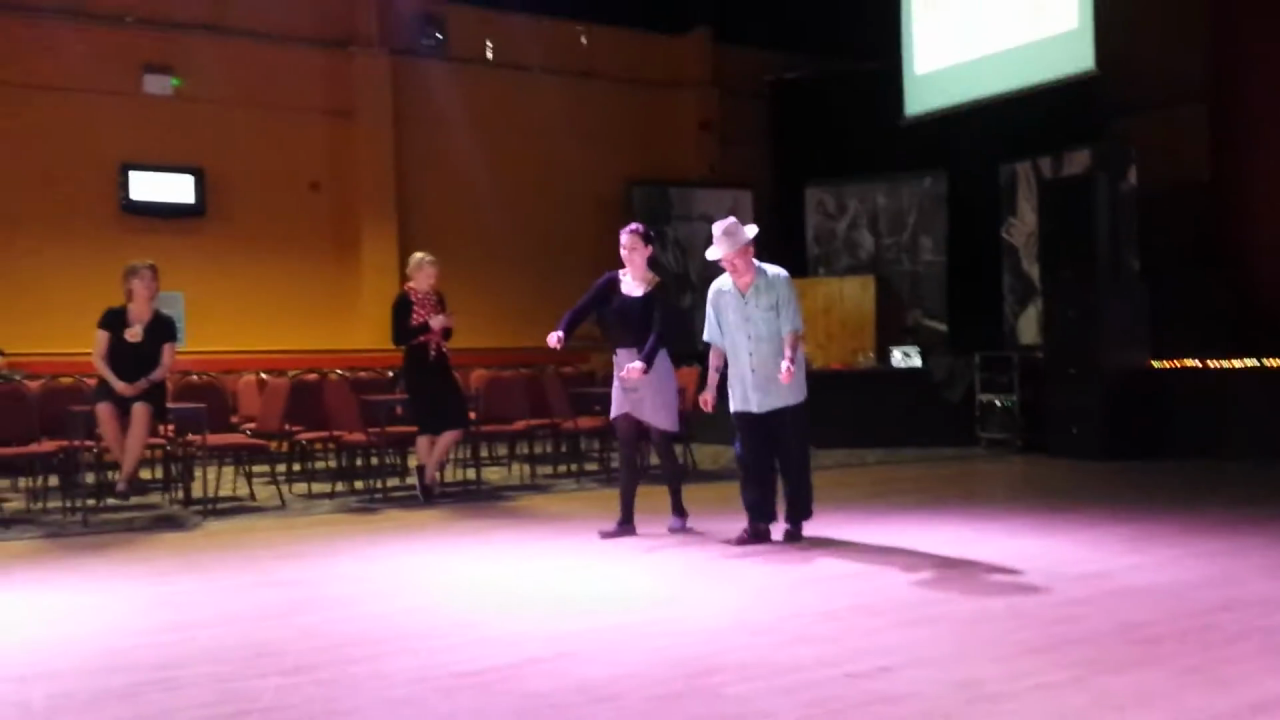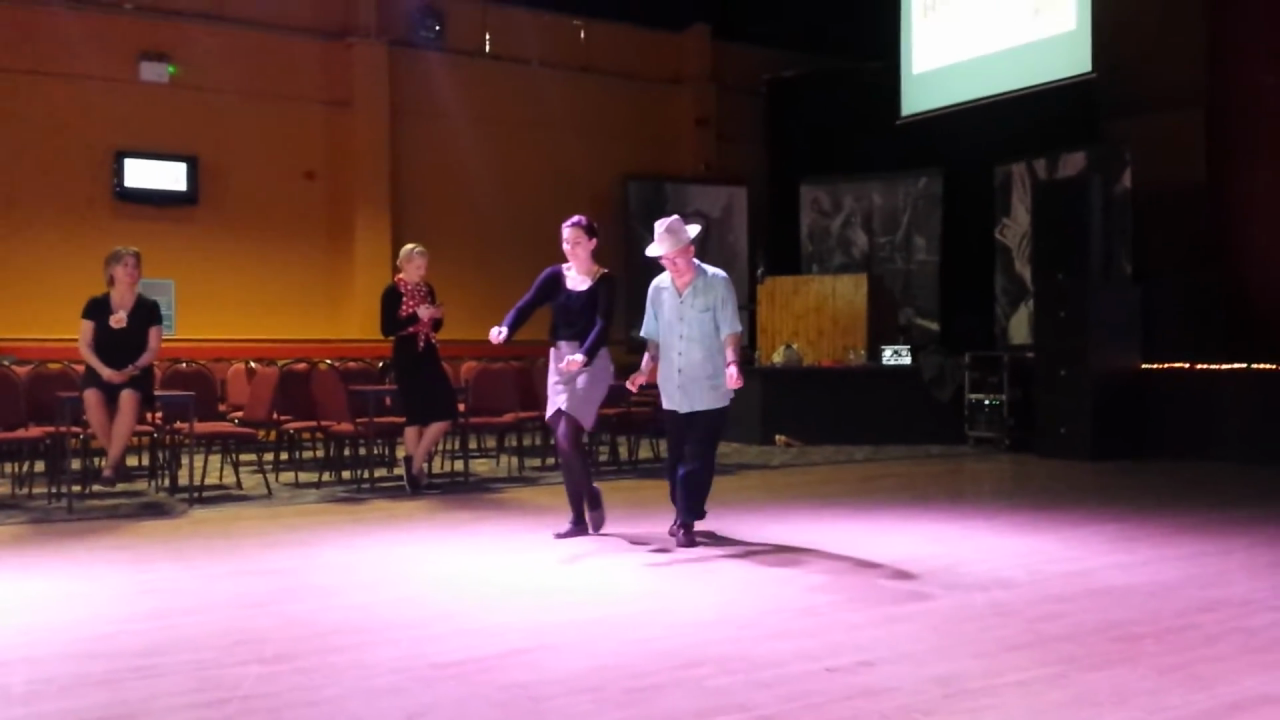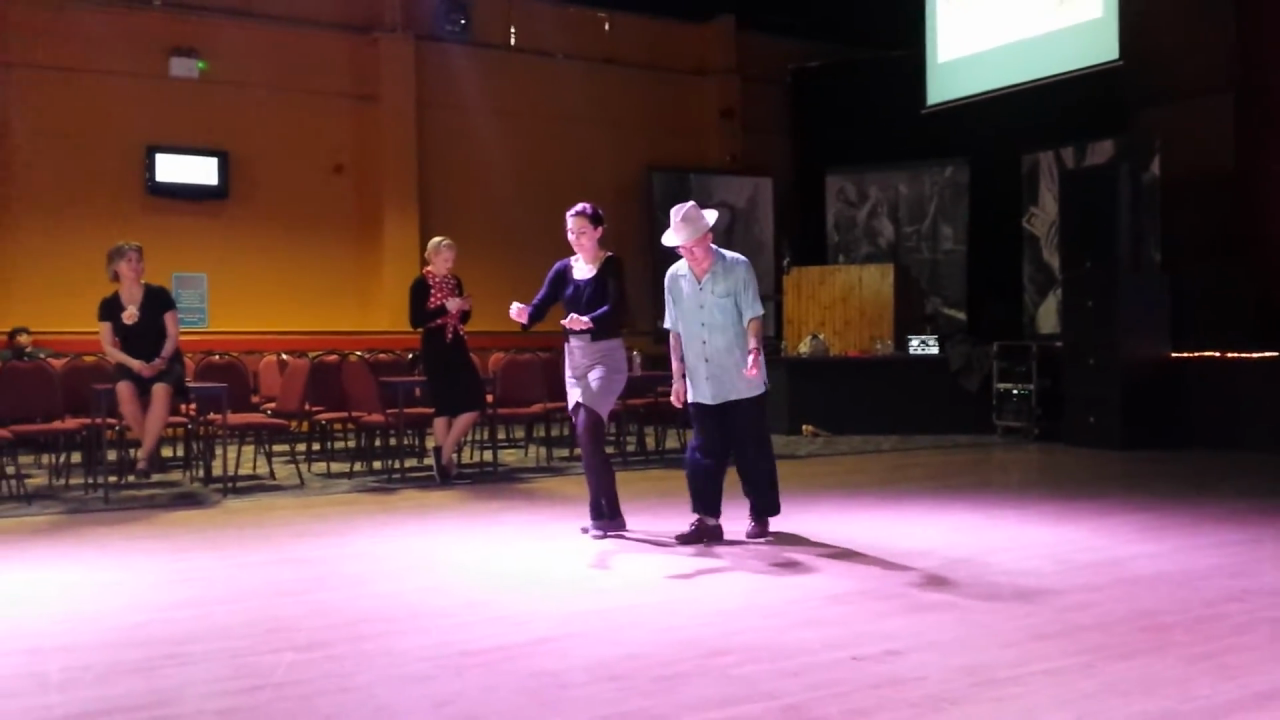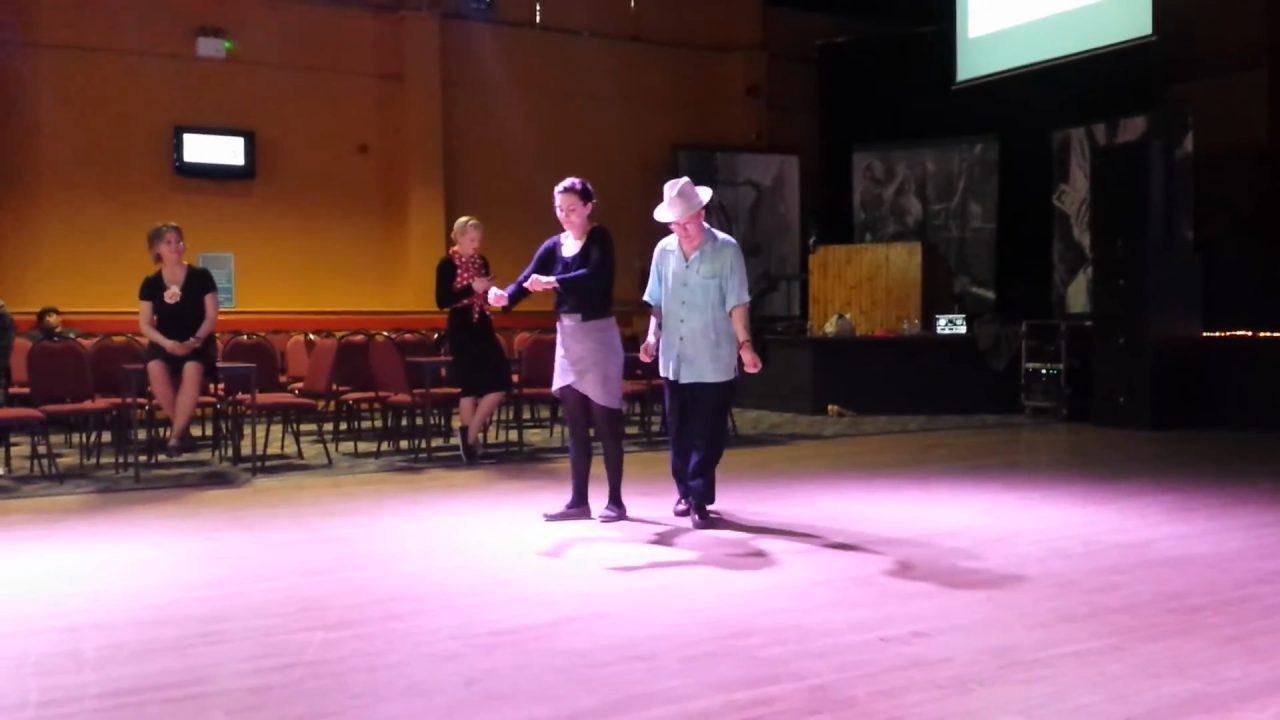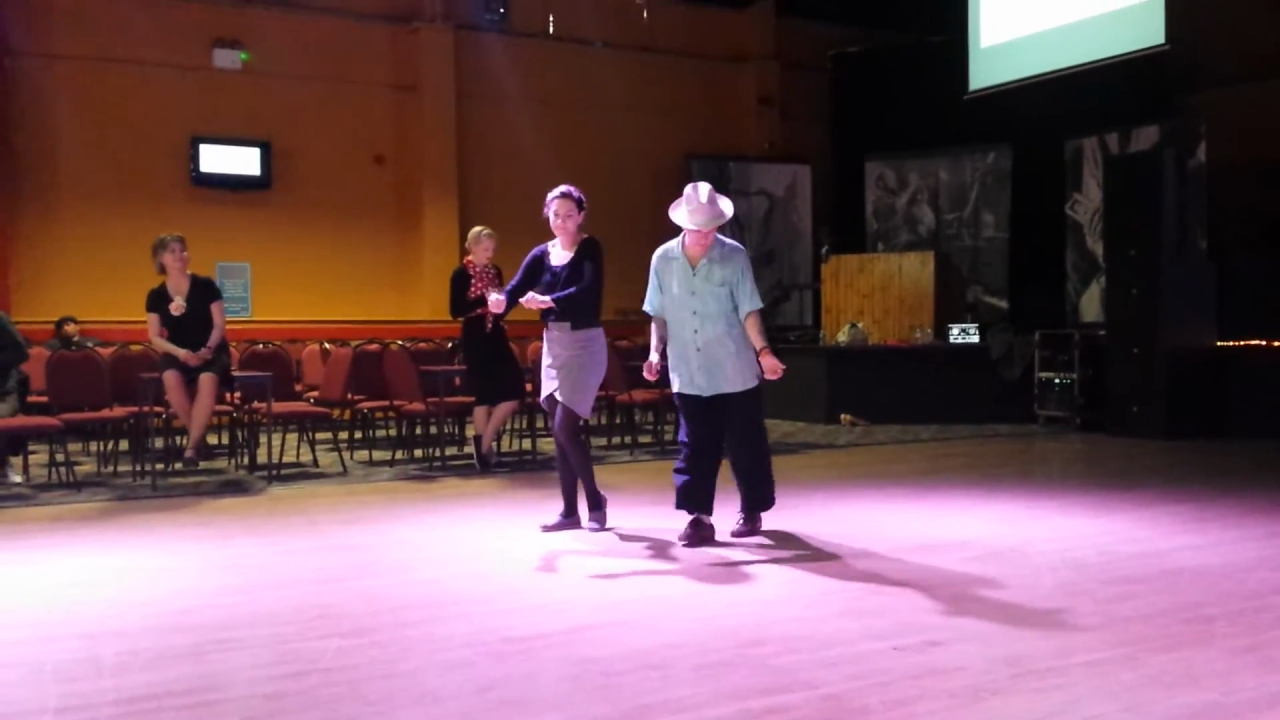
dt=1s
person 1, frame 1
left shoulder: (778, 280)
right shoulder: (717, 291)
left elbow: (791, 328)
right elbow: (717, 344)
left wrist: (788, 359)
right wrist: (711, 385)
left hip: (783, 389)
right hip: (743, 392)
left knee: (792, 455)
right knee: (751, 459)
left ankle: (796, 519)
right ankle: (758, 524)
person 1, frame 2
left shoulder: (717, 282)
right shoulder: (657, 288)
left elbow: (729, 331)
right elbow: (654, 338)
left wrist: (732, 363)
right wrist: (645, 370)
left hip: (709, 389)
right hip: (672, 389)
left knee: (697, 457)
right knee: (677, 456)
left ankle: (686, 522)
right ankle: (683, 515)
person 1, frame 3
left shoulder: (737, 267)
right shoulder: (674, 277)
left elbow: (752, 316)
right elbow: (675, 330)
left wrist: (754, 351)
right wrist: (678, 374)
left hip: (741, 380)
right hip: (700, 384)
left knee: (751, 449)
right knee: (704, 453)
left ankle: (760, 513)
right ankle: (708, 519)
person 1, frame 4
left shoulder: (726, 250)
right shoulder: (663, 251)
left elbow: (736, 303)
left wrist: (744, 344)
right wrist: (653, 336)
left hip: (714, 361)
right hip: (674, 359)
left knee: (708, 434)
right knee: (680, 432)
left ankle: (699, 500)
right ankle: (686, 492)
person 1, frame 5
left shoulder: (734, 256)
right shoulder: (663, 259)
left elbow: (749, 310)
right elbow: (659, 314)
left wrist: (762, 351)
right wrist: (656, 351)
left hip: (733, 371)
right hip: (687, 373)
left knee: (744, 443)
right knee: (695, 446)
left ankle: (752, 510)
right ankle: (699, 518)
person 2, frame 1
left shoulder: (658, 289)
right shoulder: (611, 281)
left elbow: (659, 331)
right elbow: (584, 308)
left wrist: (643, 363)
right wrist: (562, 331)
left hip: (653, 368)
right hip: (622, 367)
left knee: (661, 443)
right knee: (626, 446)
left ankle: (678, 510)
right ankle: (626, 520)
person 2, frame 2
left shoulder: (604, 281)
right shoulder: (554, 275)
left elbow: (602, 325)
right elbow: (527, 305)
left wrist: (583, 356)
right wrist: (505, 329)
left hip: (591, 363)
right hip: (559, 361)
left knee: (567, 438)
right knee: (563, 445)
left ankle: (591, 494)
right ankle: (578, 519)
person 2, frame 3
left shoulder: (611, 265)
right shoulder: (563, 269)
left elbow: (615, 309)
right elbow: (541, 306)
left wrist: (588, 320)
right wrist: (524, 314)
left hip: (606, 354)
right hip: (574, 357)
left knee: (586, 431)
right knee: (591, 439)
left ankle: (598, 512)
right ankle: (612, 514)
person 2, frame 4
left shoulder: (599, 238)
right shoulder: (553, 246)
left elbow: (594, 277)
right elbow: (526, 281)
left wrist: (552, 282)
right wrist: (504, 297)
left hip: (598, 334)
right hip: (567, 336)
left knee: (605, 421)
right knee: (576, 422)
left ankle: (615, 501)
right ankle: (579, 501)
person 2, frame 5
left shoulder: (589, 248)
right shoulder: (540, 255)
left elbow: (588, 291)
right elbow: (514, 291)
left wrist: (548, 300)
right wrist: (499, 302)
left hip: (585, 343)
right hip: (553, 345)
left knee: (565, 428)
right knee: (560, 434)
left ankle: (595, 499)
right ankle: (569, 511)
person 3, frame 1
left shoulder: (437, 298)
right shoulder: (403, 300)
right elbow: (399, 338)
left wrist: (447, 325)
right wrist: (427, 326)
left hip: (440, 363)
right hip: (417, 365)
left knee: (457, 420)
right knee: (427, 423)
left ankle: (429, 471)
right ankle: (427, 477)
person 3, frame 2
left shoulder: (427, 289)
right shoulder: (393, 291)
right elbow: (387, 329)
left wrist: (437, 316)
right wrist: (416, 316)
left hip: (429, 354)
right hip: (407, 356)
left knee: (446, 410)
right knee: (415, 414)
left ankle: (415, 463)
right ankle: (414, 469)
person 3, frame 3
left shoulder: (455, 281)
right shoulder: (421, 284)
right elbow: (416, 321)
left wrist: (465, 308)
right wrist: (444, 308)
left hip: (457, 346)
right hip: (435, 348)
left knee: (474, 401)
right knee: (444, 404)
left ankle: (445, 455)
right ankle: (444, 461)
person 3, frame 4
left shoulder: (481, 261)
right shoulder: (447, 264)
right elbow: (442, 301)
left wrist: (490, 289)
right wrist: (470, 288)
left hip: (483, 326)
right hip: (461, 328)
left knee: (500, 382)
right knee: (470, 385)
left ankle: (470, 434)
right ankle: (470, 441)
person 3, frame 5
left shoulder: (495, 272)
right shoulder: (461, 274)
right elbow: (456, 311)
right wrist: (483, 299)
left hip: (497, 335)
right hip: (475, 337)
left knee: (513, 390)
right knee: (484, 394)
left ankle: (484, 443)
right ankle: (483, 449)
person 4, frame 1
left shoulder: (165, 323)
right shoulder: (112, 316)
left elbow: (166, 365)
right elbow: (98, 357)
left wrist: (144, 383)
right wrist: (116, 383)
left hip: (147, 387)
right hip: (114, 383)
left knee: (141, 411)
right knee: (105, 411)
left ankle: (125, 477)
right ankle: (128, 468)
person 4, frame 2
left shoulder: (149, 307)
right shoulder: (95, 304)
left elbow: (153, 349)
right elbow: (84, 346)
left wrist: (132, 369)
right wrist: (103, 370)
left hip: (135, 373)
right hip: (101, 370)
left knee: (129, 398)
right knee: (92, 397)
left ankle: (111, 463)
right ankle: (116, 456)
person 4, frame 3
left shoulder: (159, 295)
right shoulder: (108, 305)
left elbow: (173, 334)
right elbow: (108, 346)
left wrist: (161, 361)
right wrist: (133, 363)
left hip: (165, 362)
right hip: (130, 364)
left knee: (161, 390)
right knee: (125, 390)
left ankle: (145, 454)
right ankle: (150, 446)
person 4, frame 4
left shoulder: (201, 276)
right shoulder: (150, 283)
left elbow: (211, 316)
right elbow: (145, 325)
left wrist: (197, 339)
right wrist: (166, 343)
left hip: (197, 344)
right hip: (164, 344)
left knee: (192, 370)
right knee: (156, 370)
left ankle: (176, 434)
right ankle: (182, 428)
person 4, frame 5
left shoulder: (206, 285)
right shoulder: (156, 295)
left elbow: (219, 324)
right elbow: (155, 337)
left wrist: (207, 349)
right wrist: (179, 352)
left hip: (211, 351)
right hip: (177, 353)
left knee: (207, 380)
right knee: (171, 379)
left ankle: (193, 444)
right ankle: (198, 435)
